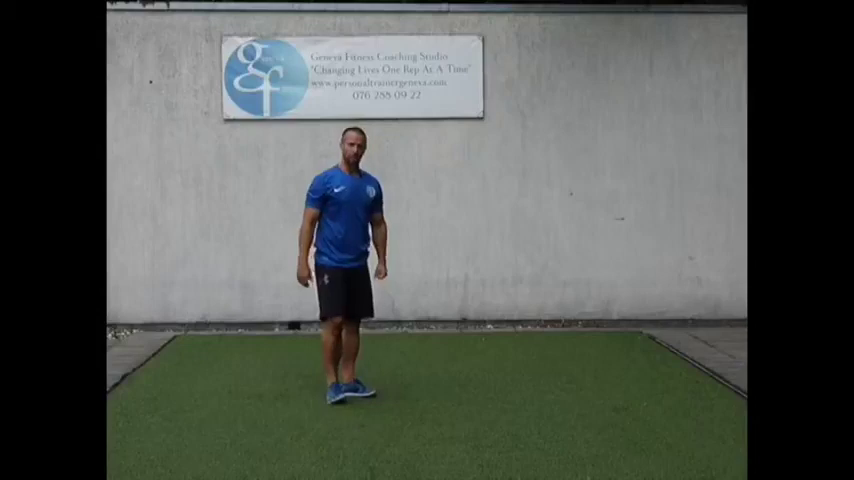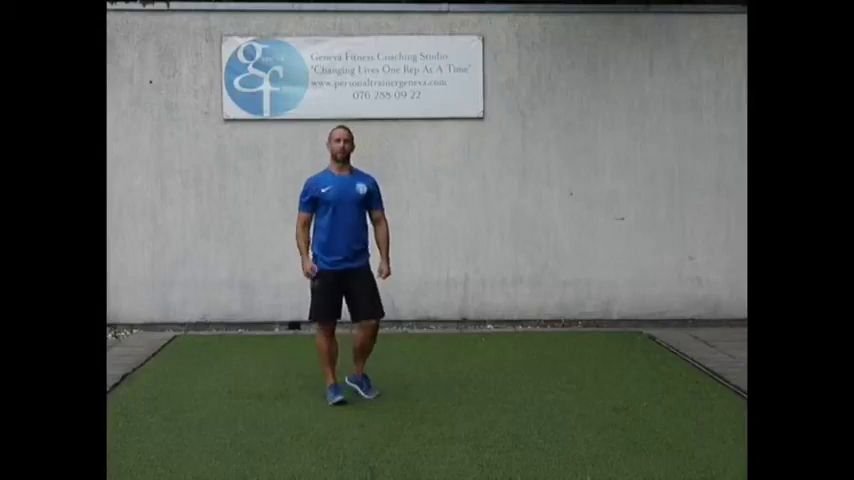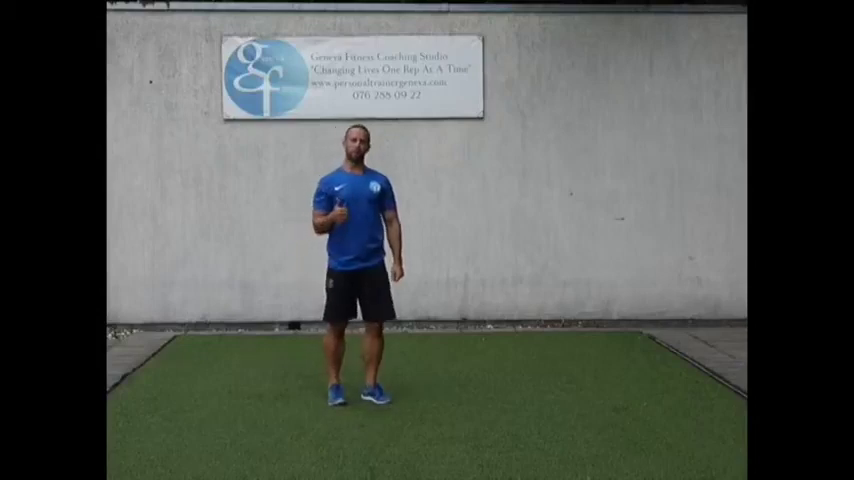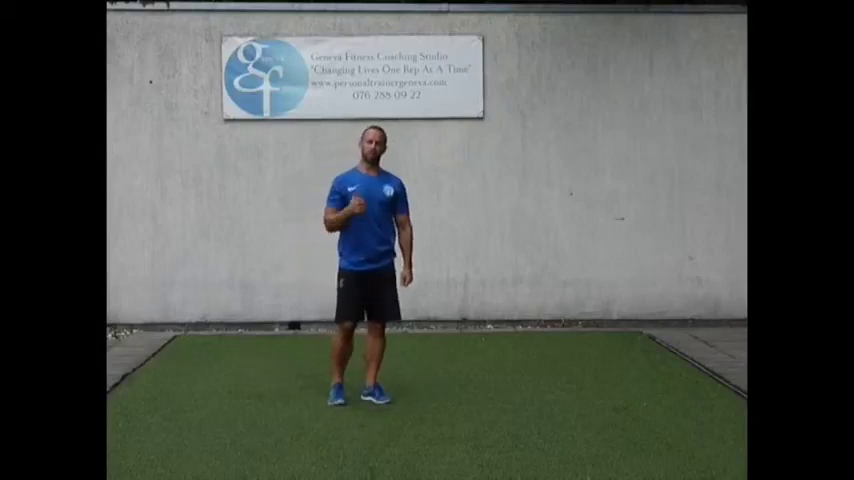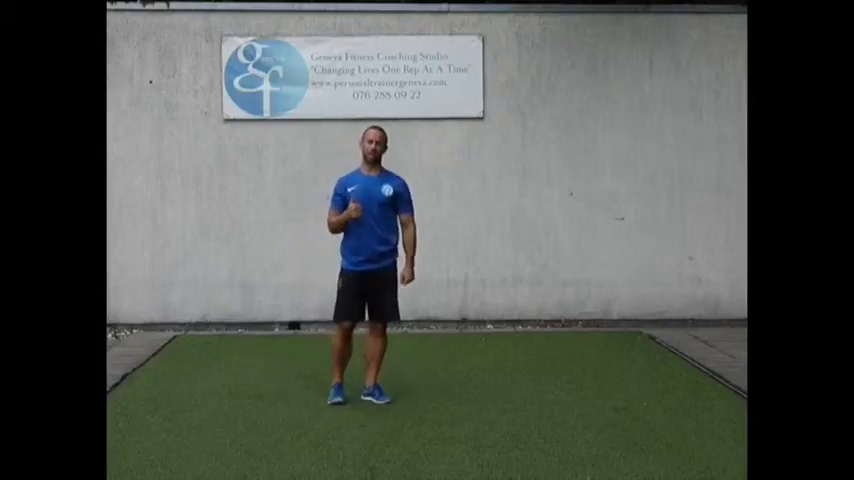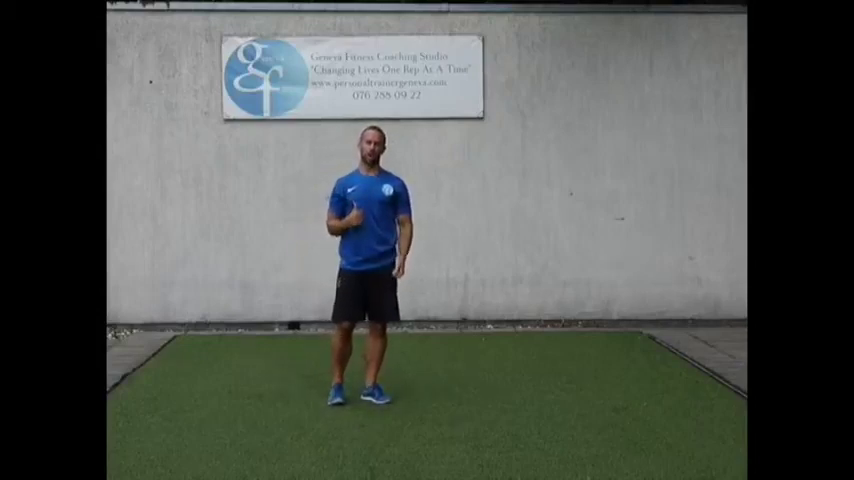
dt=0.5s
person 1, frame 1
left shoulder: (372, 185)
right shoulder: (325, 181)
left elbow: (378, 224)
right elbow: (309, 222)
left wrist: (382, 260)
right wrist: (303, 261)
left hip: (358, 265)
right hip: (330, 264)
left knee: (353, 323)
right knee: (334, 321)
left ankle: (349, 380)
right ankle: (332, 381)
person 1, frame 2
left shoulder: (367, 182)
right shoulder: (315, 184)
left elbow: (379, 222)
right elbow: (302, 224)
left wrist: (385, 259)
right wrist: (305, 257)
left hip: (359, 266)
right hip: (325, 268)
left knee: (370, 323)
right knee: (326, 327)
left ankle: (358, 374)
right ankle: (332, 384)
person 1, frame 3
left shoulder: (380, 182)
right shoulder: (328, 182)
left elbow: (392, 222)
right elbow: (318, 225)
left wrist: (397, 260)
right wrist: (333, 217)
left hip: (373, 266)
right hip: (340, 267)
left knee: (375, 326)
right knee: (336, 327)
left ankle: (371, 385)
right ankle: (334, 384)
person 1, frame 4
left shoulder: (394, 184)
right shoulder: (343, 182)
left elbow: (404, 226)
right elbow: (329, 223)
left wrist: (407, 264)
right wrist: (348, 211)
left hip: (383, 268)
right hip: (351, 267)
left knee: (378, 326)
right knee: (346, 326)
left ankle: (371, 385)
right ankle: (337, 384)
person 1, frame 5
left shoulder: (396, 184)
right shoulder: (345, 183)
left elbow: (408, 225)
right elbow: (332, 226)
left wrist: (409, 263)
right wrist: (348, 215)
left hip: (384, 268)
right hip: (352, 268)
left knee: (379, 327)
right knee: (344, 326)
left ankle: (371, 385)
right ankle: (337, 383)
person 1, frame 6
left shoulder: (395, 184)
right shoulder: (344, 184)
left elbow: (405, 225)
right elbow: (331, 226)
left wrist: (401, 258)
right wrist: (348, 221)
left hip: (383, 268)
right hip: (351, 268)
left knee: (378, 327)
right knee: (344, 326)
left ankle: (371, 386)
right ankle: (337, 384)
